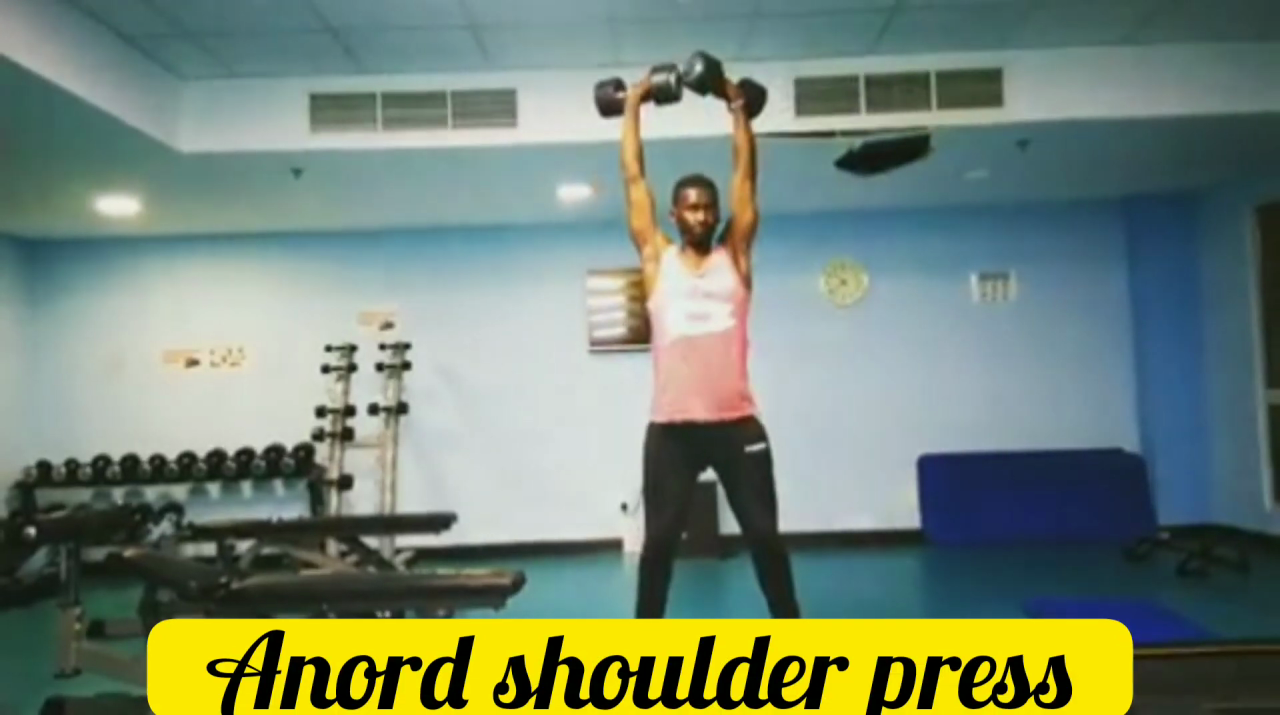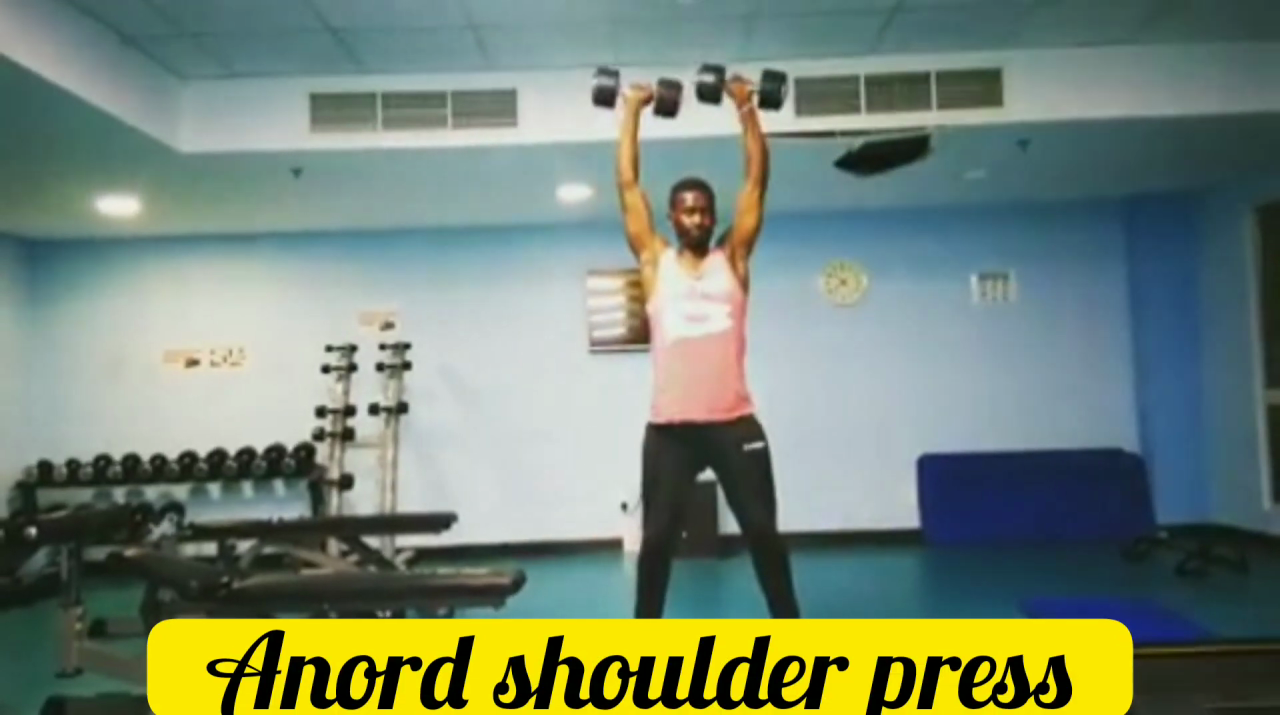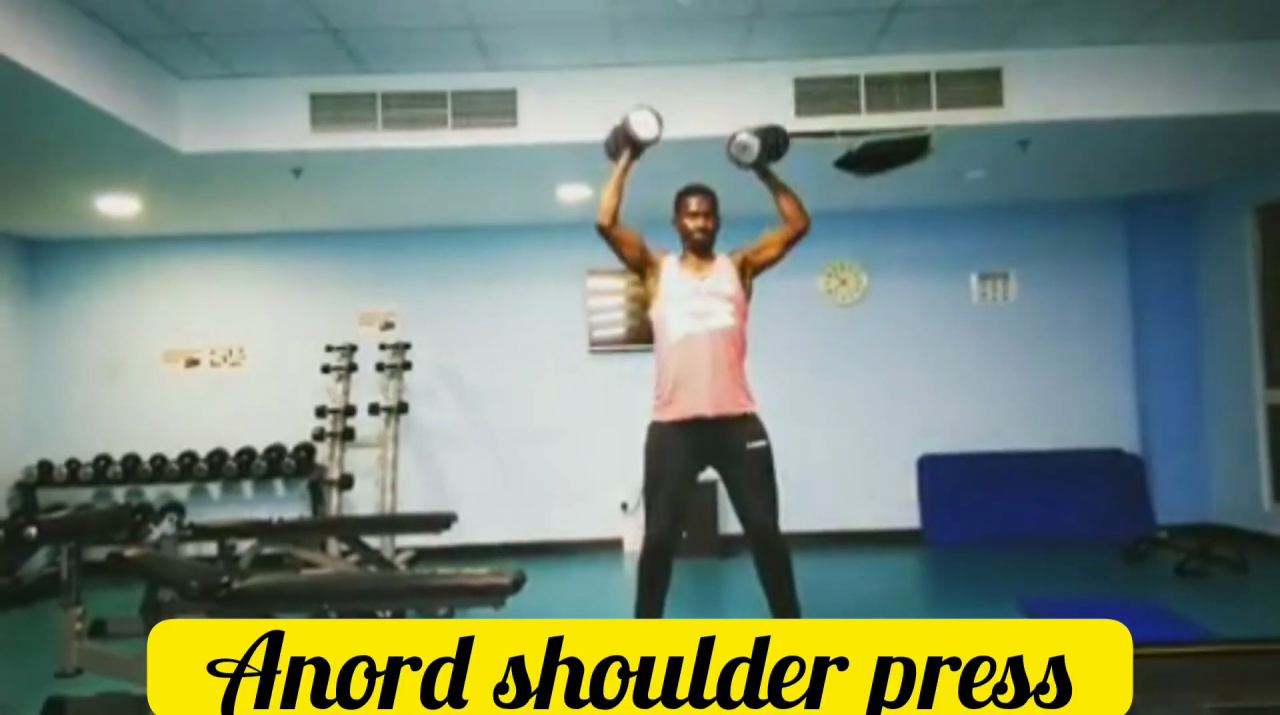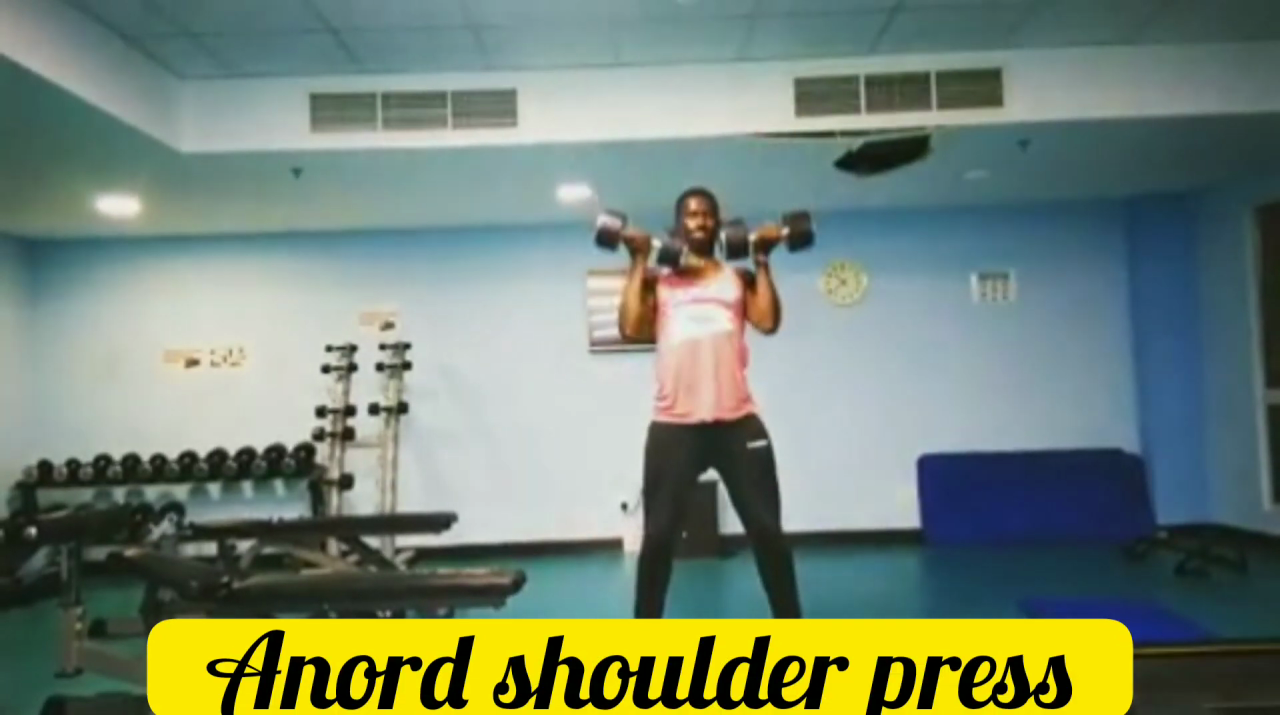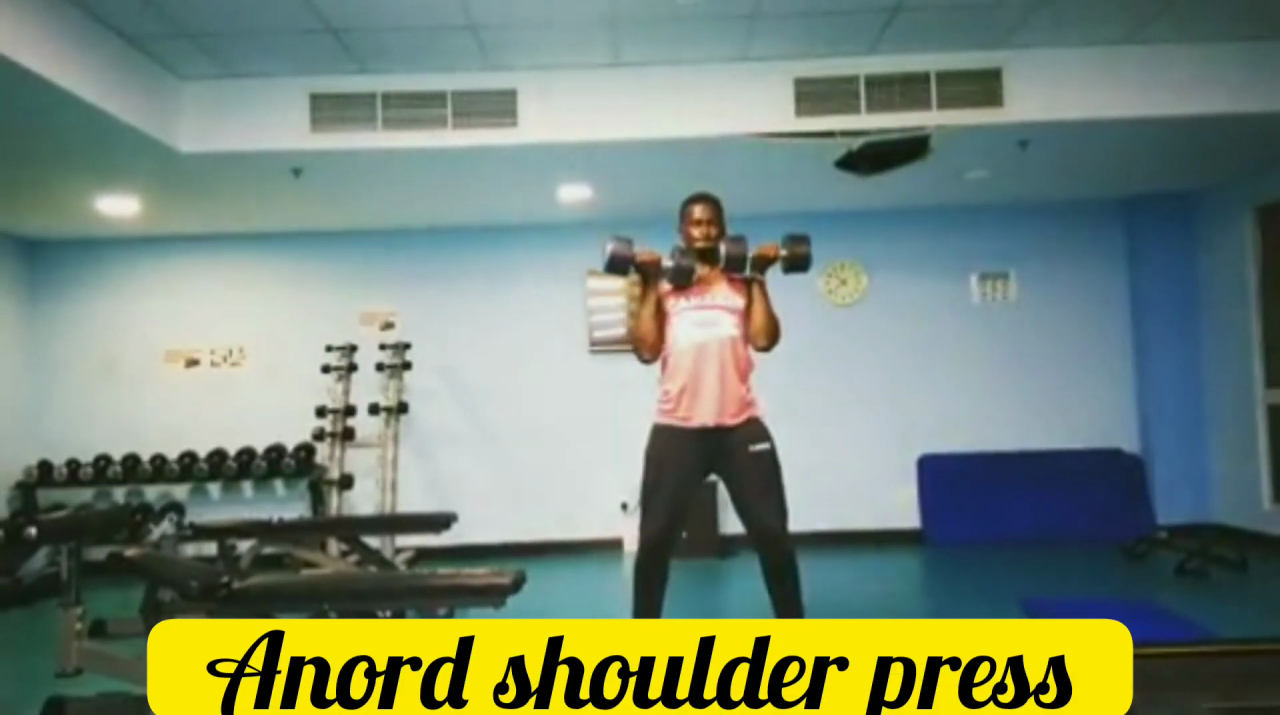
dt=0.5s
person 1, frame 1
left shoulder: (734, 255)
right shoulder: (657, 258)
left elbow: (745, 173)
right elbow: (633, 177)
left wrist: (736, 107)
right wrist: (632, 106)
left hip: (736, 424)
right hip: (672, 427)
left knee: (764, 535)
right knee: (659, 540)
person 1, frame 2
left shoulder: (733, 258)
right shoulder: (655, 261)
left elbow: (756, 177)
right elbow: (627, 183)
left wrist: (745, 108)
right wrist: (632, 109)
left hip: (734, 423)
right hip: (670, 428)
left knee: (763, 533)
right knee: (657, 539)
person 1, frame 3
left shoulder: (739, 266)
right shoulder: (656, 269)
left elbow: (797, 226)
right elbow: (606, 224)
left wrist: (763, 171)
right wrist: (626, 161)
left hip: (737, 421)
right hip: (673, 424)
left knee: (765, 531)
right knee: (659, 536)
person 1, frame 4
left shoulder: (739, 278)
right shoulder: (658, 282)
left elbow: (768, 322)
right elbow: (630, 327)
left wrist: (762, 261)
right wrist: (638, 262)
left hip: (737, 421)
right hip: (674, 425)
left knee: (767, 529)
right knee: (659, 535)
person 1, frame 5
left shoulder: (742, 285)
right shoulder: (663, 287)
left elbow: (765, 339)
right elbow: (645, 350)
left wrist: (759, 277)
right wrist: (648, 285)
left hip: (740, 426)
right hip: (677, 428)
left knee: (772, 532)
right knee: (655, 537)
